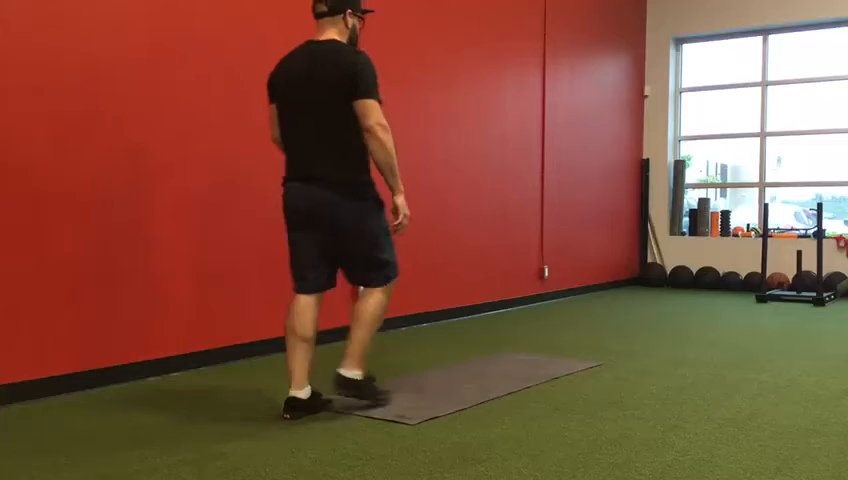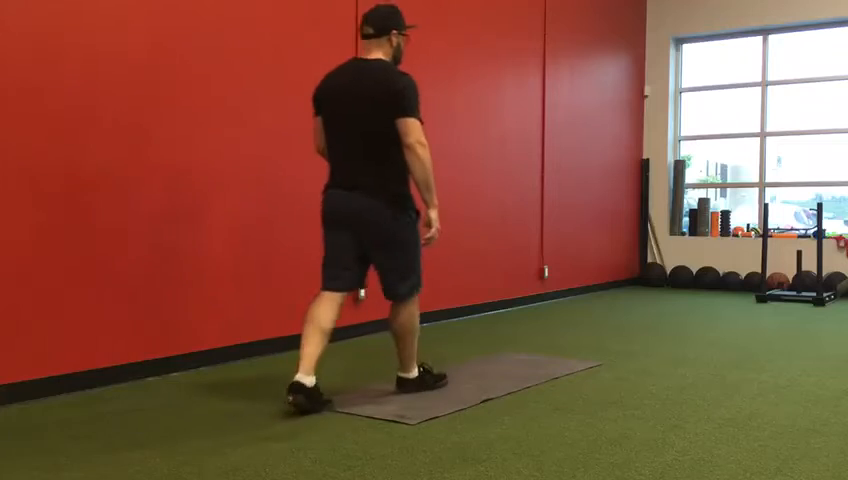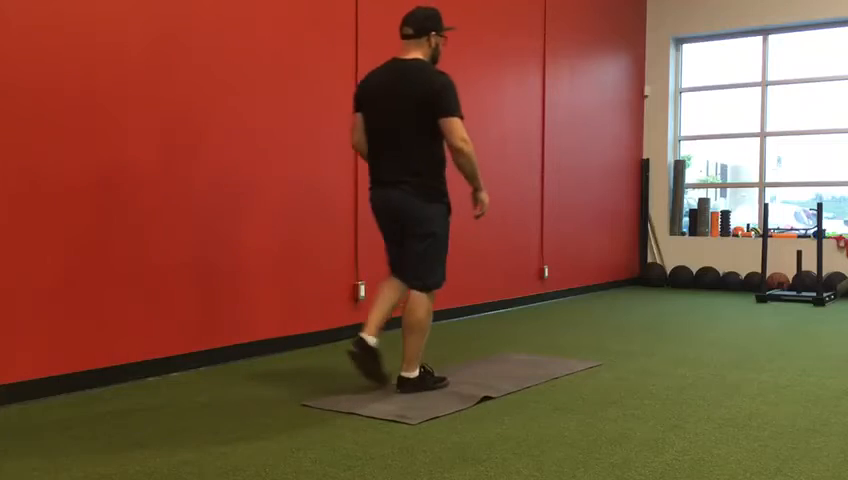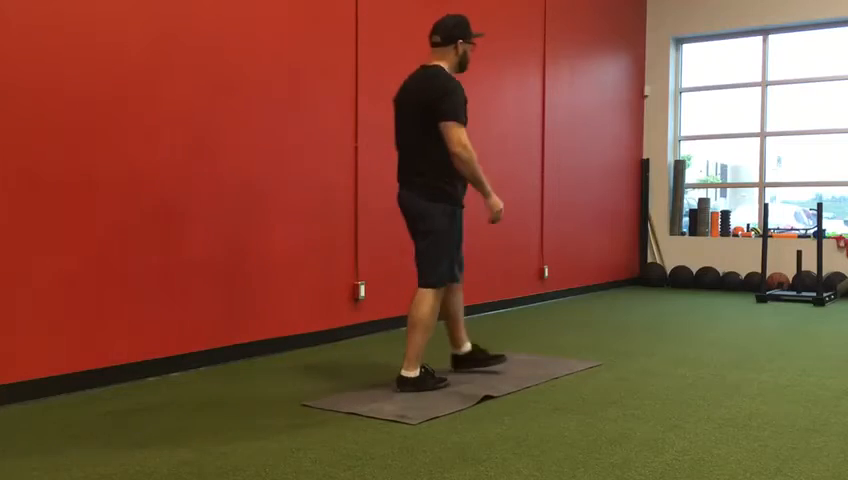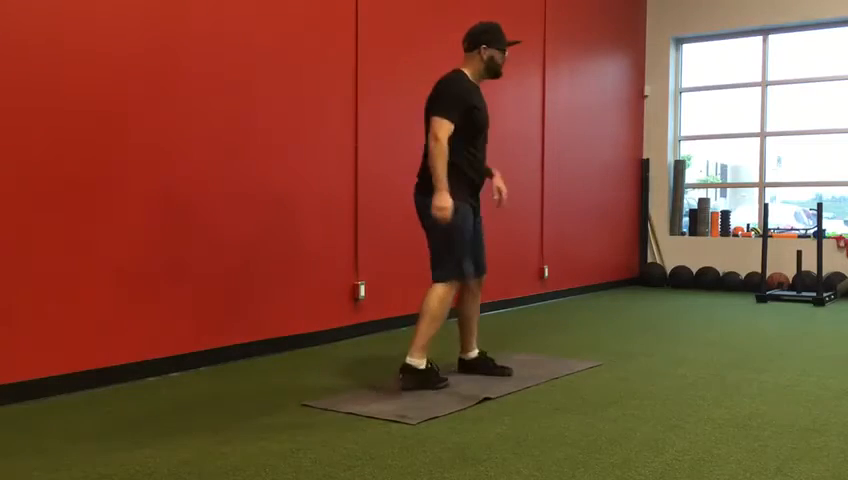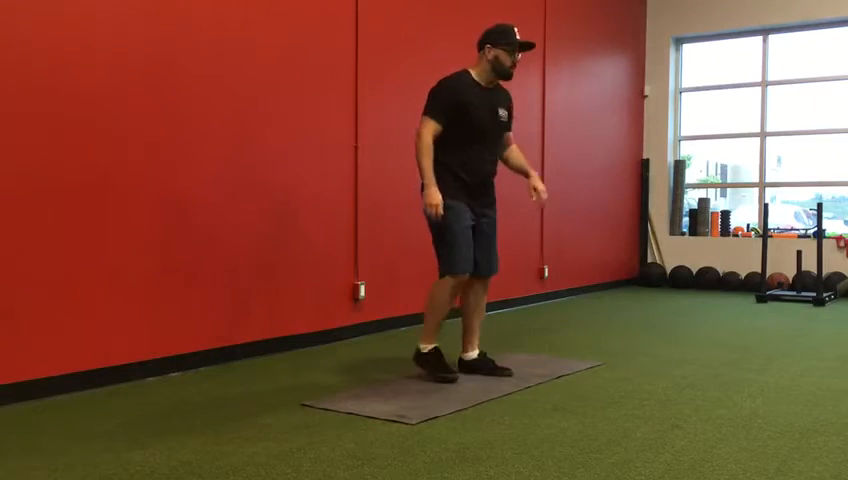
dt=0.3s
person 1, frame 1
left shoulder: (284, 68)
right shoulder: (354, 62)
left elbow: (278, 134)
right elbow: (375, 128)
right wrist: (398, 190)
left hip: (299, 191)
right hip: (348, 193)
left knee: (307, 290)
right knee: (380, 278)
left ankle: (300, 393)
right ankle: (352, 371)
person 1, frame 2
left shoulder: (330, 83)
right shoulder: (398, 82)
left elbow: (322, 144)
right elbow: (415, 145)
right wrist: (431, 205)
left hip: (339, 198)
right hip: (386, 204)
left knee: (334, 290)
right knee: (403, 293)
left ankle: (303, 380)
right ankle: (411, 373)
person 1, frame 3
left shoulder: (371, 81)
right shoulder: (436, 82)
left elbow: (359, 141)
right elbow: (459, 143)
right wrist: (479, 188)
left hip: (383, 193)
right hip: (423, 198)
left knee: (404, 274)
right knee: (424, 286)
left ankle: (368, 339)
right ankle: (411, 373)
person 1, frame 4
left shoulder: (413, 84)
right shoulder: (447, 87)
left elbow: (418, 144)
right elbow: (459, 148)
right wrist: (489, 194)
left hip: (418, 193)
right hip: (435, 200)
left knee: (451, 275)
right knee: (434, 283)
left ankle: (463, 350)
right ankle: (411, 372)
person 1, frame 5
left shoulder: (468, 90)
right shoulder: (456, 88)
right elbow: (438, 140)
left wrist: (493, 174)
right wrist: (441, 191)
left hip: (464, 197)
right hip: (446, 199)
left knee: (472, 277)
right knee: (449, 279)
left ankle: (470, 356)
right ankle: (415, 363)
person 1, frame 6
left shoulder: (503, 98)
right shoulder: (452, 88)
left elbow: (506, 145)
right elbow: (425, 136)
left wrist: (530, 174)
right wrist: (430, 186)
left hip: (483, 199)
right hip: (450, 198)
left knee: (481, 277)
right knee: (455, 274)
left ankle: (471, 355)
right ankle: (426, 348)
